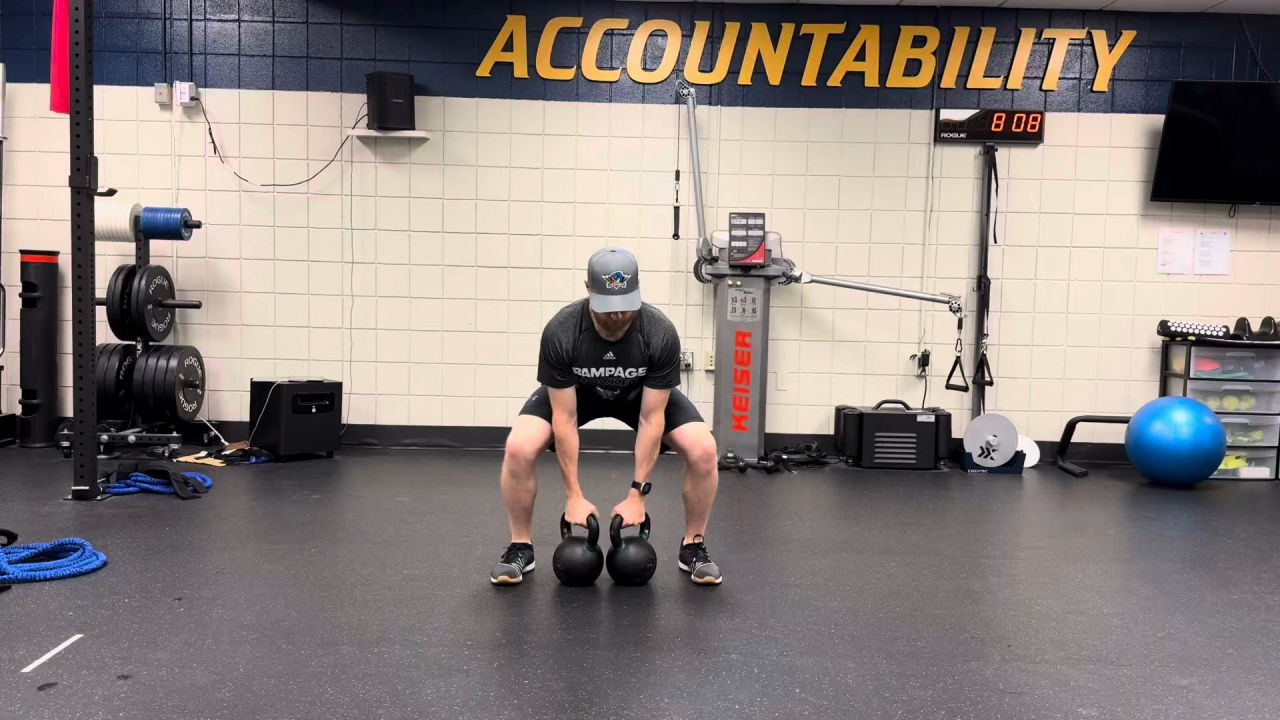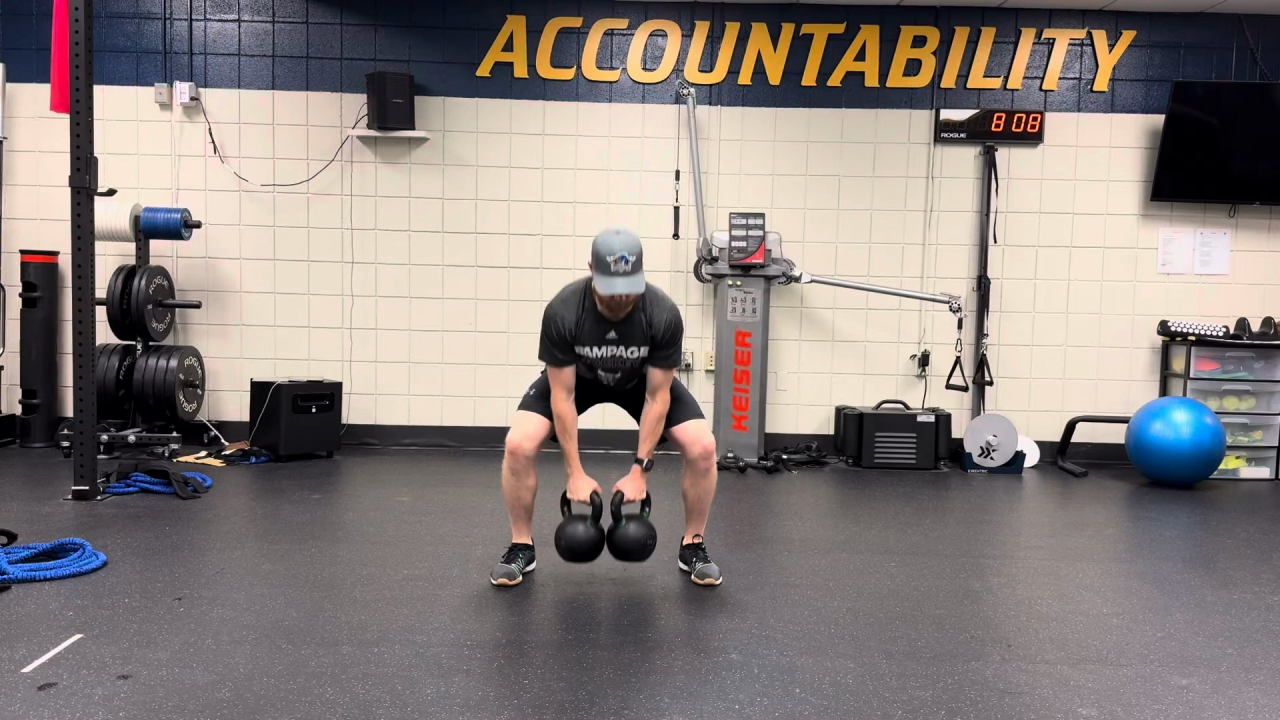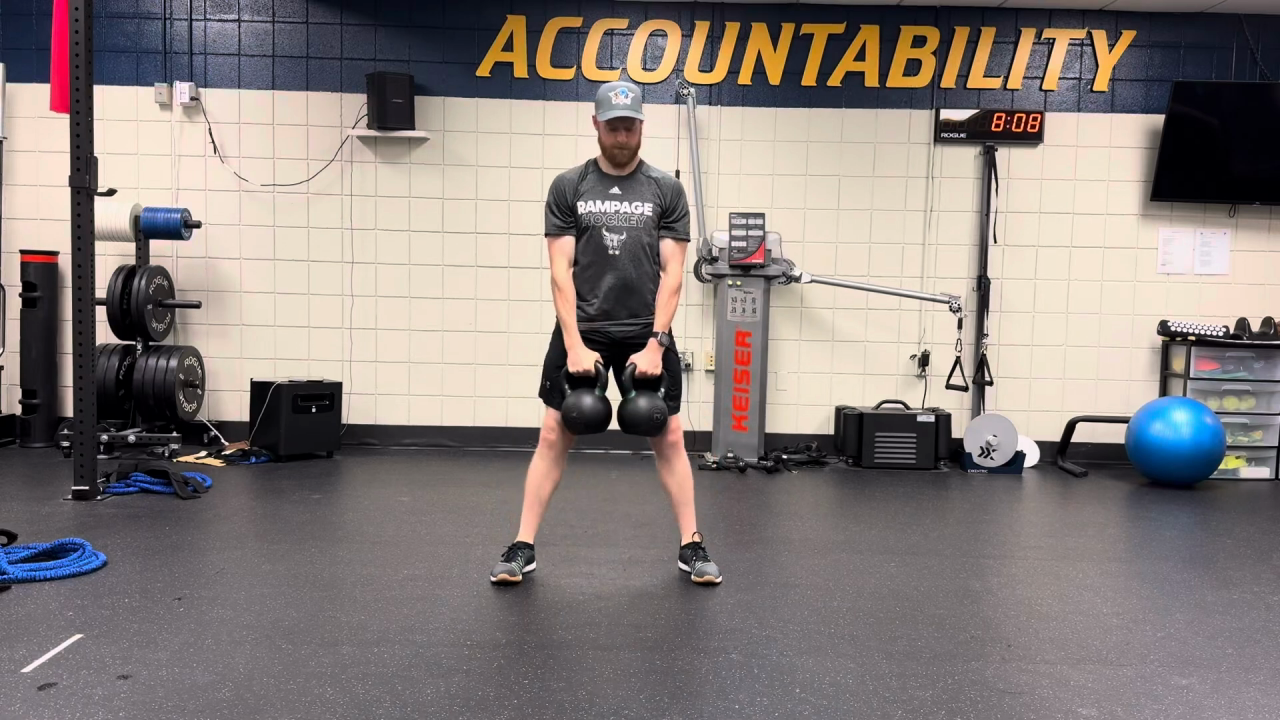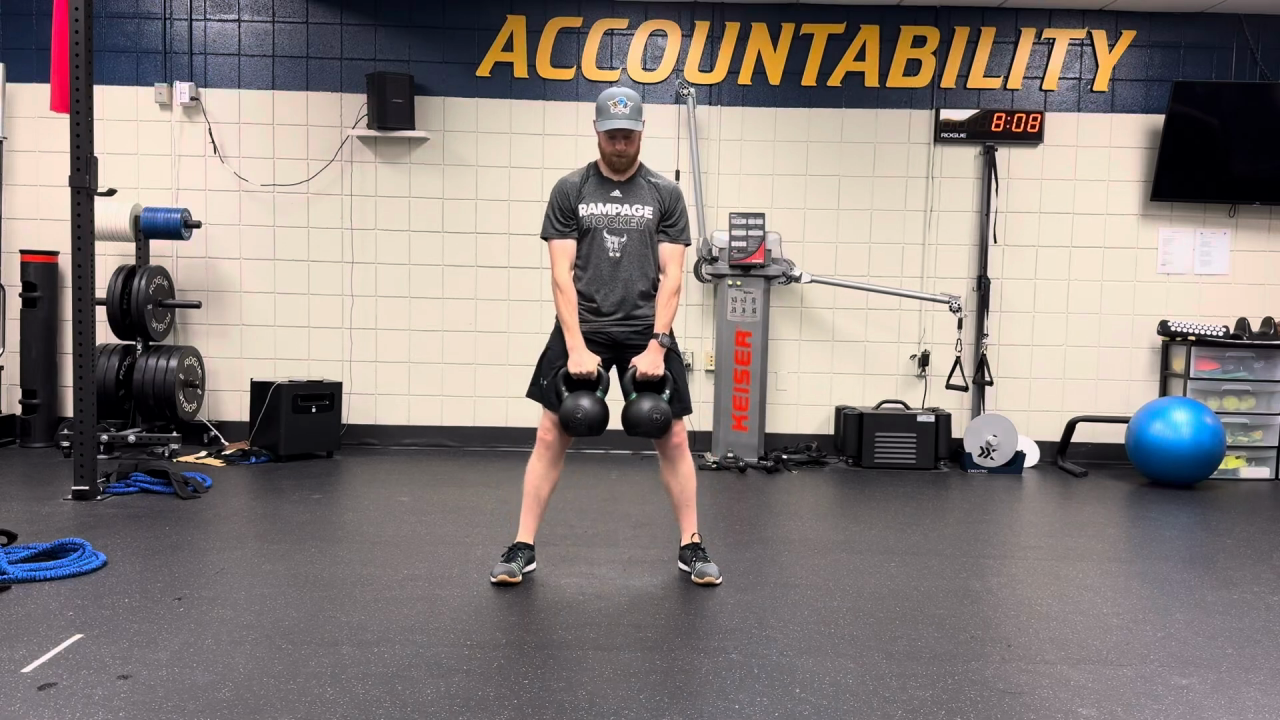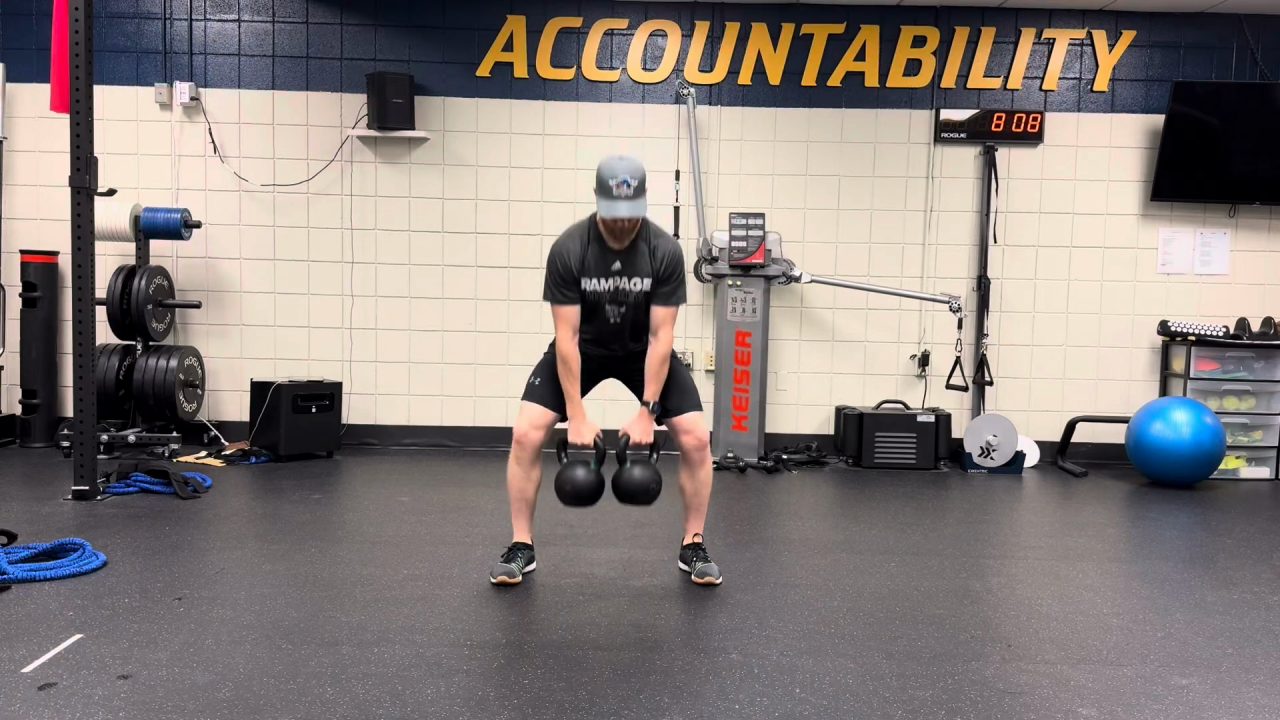
dt=0.5s
person 1, frame 1
left shoulder: (661, 334)
right shoulder: (560, 332)
left elbow: (651, 418)
right elbow: (564, 419)
left wrist: (637, 495)
right wrist: (574, 497)
left hip: (643, 393)
right hip: (574, 393)
left knee: (703, 449)
right knee: (519, 448)
left ankle: (693, 546)
right ankle: (520, 547)
person 1, frame 2
left shoulder: (663, 314)
right shoulder: (562, 311)
left elbow: (657, 396)
right elbow: (563, 396)
left wrist: (639, 471)
right wrist: (575, 474)
left hip: (642, 380)
right hip: (576, 378)
left knee: (702, 447)
right knee: (519, 445)
left ankle: (693, 547)
right ankle: (521, 548)
person 1, frame 3
left shoulder: (666, 189)
right shoulder: (568, 186)
left elbow: (672, 273)
right elbow: (562, 270)
left wrist: (656, 342)
right wrist: (573, 343)
left hip: (645, 332)
right hip: (583, 330)
left knee: (668, 438)
right knee: (554, 438)
left ankle: (691, 547)
right ankle: (523, 547)
person 1, frame 4
left shoulder: (665, 194)
right shoulder: (570, 190)
left elbow: (671, 276)
right elbow: (562, 274)
left wrist: (658, 343)
right wrist: (575, 345)
left hip: (646, 334)
right hip: (582, 331)
left knee: (673, 440)
right knee: (550, 439)
left ankle: (691, 545)
right ankle: (523, 546)
person 1, frame 5
left shoulder: (666, 251)
right shoulder: (568, 249)
left elbow: (660, 336)
right elbow: (567, 338)
left wrist: (647, 411)
right wrist: (576, 415)
left hip: (642, 349)
right hip: (584, 348)
left knee: (695, 438)
right knee: (526, 434)
left ankle: (693, 547)
right ankle: (521, 547)
